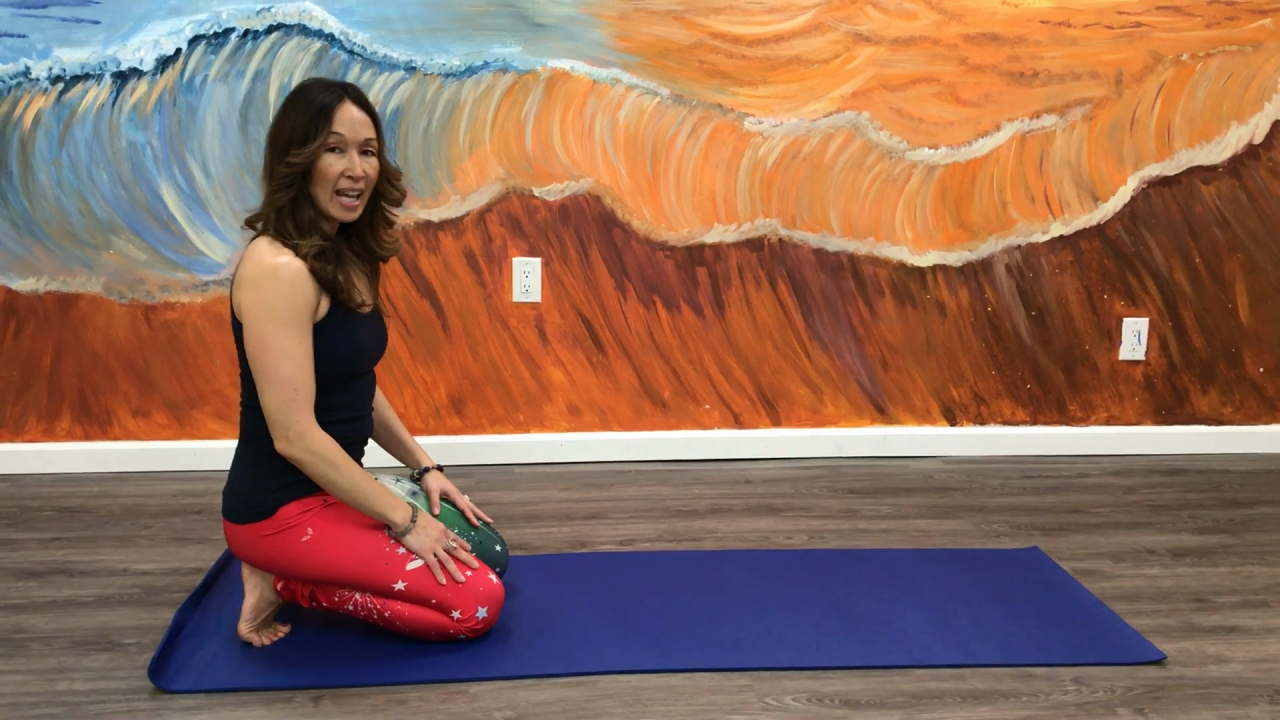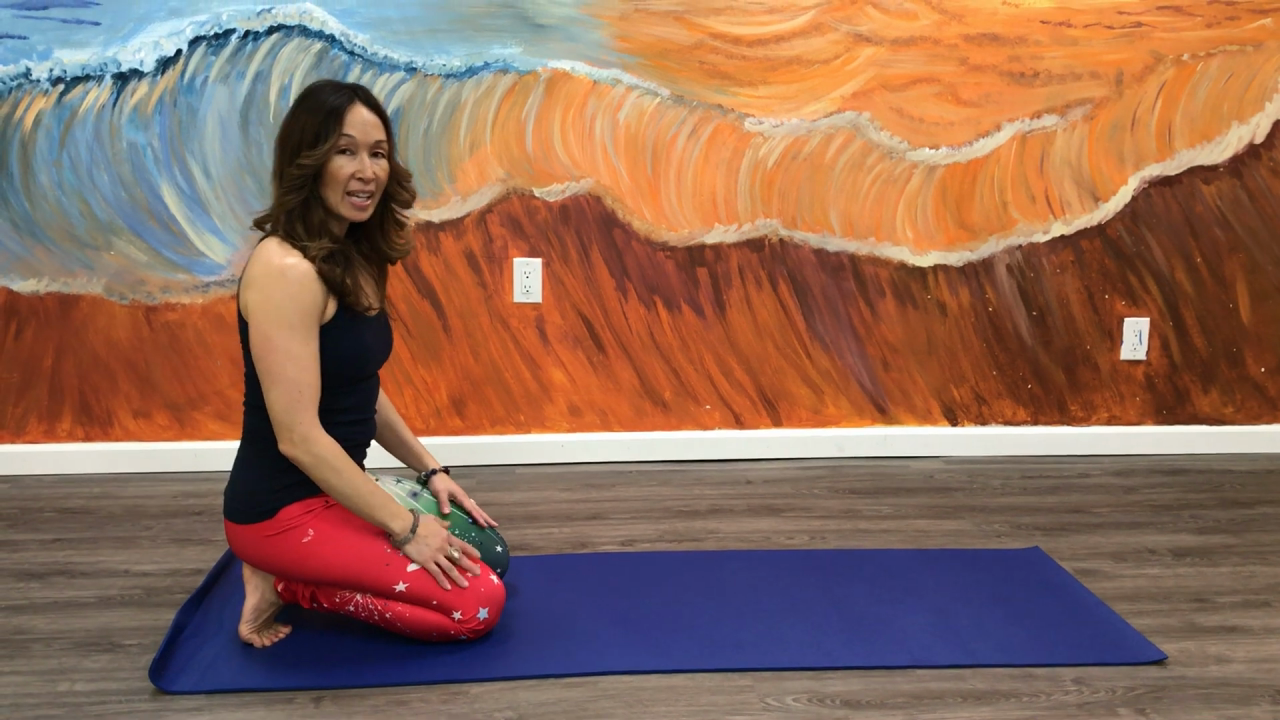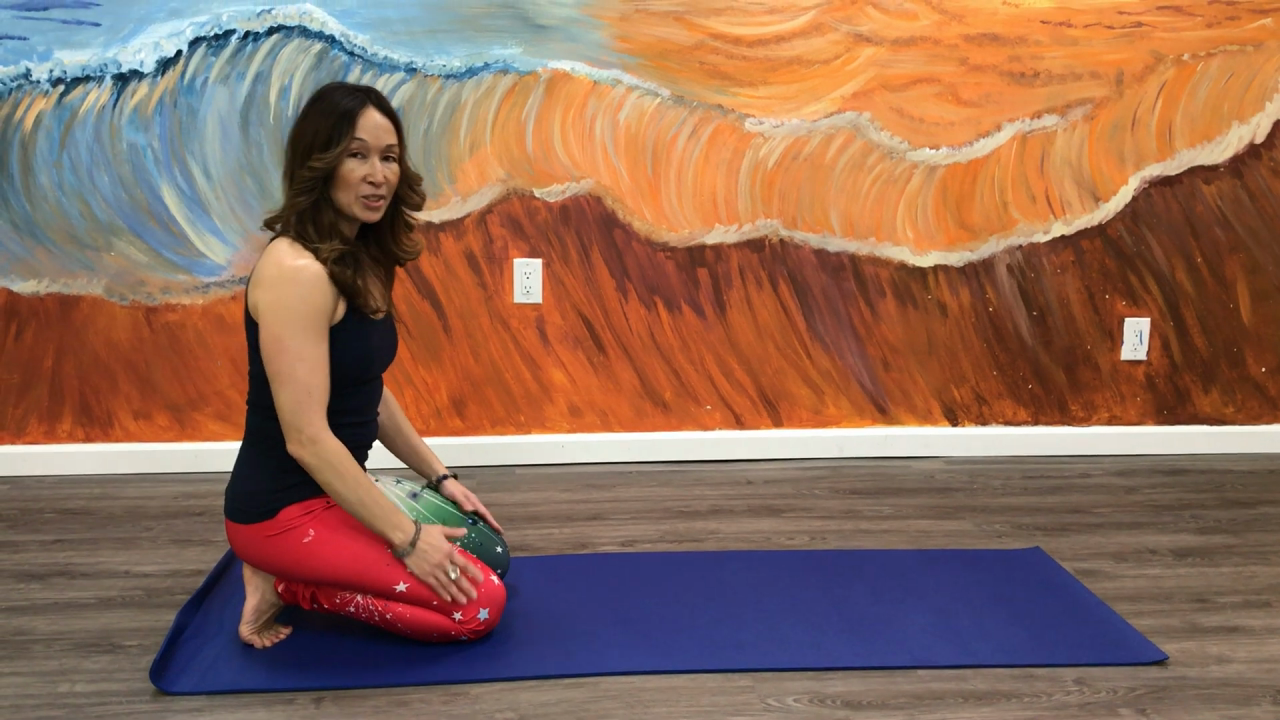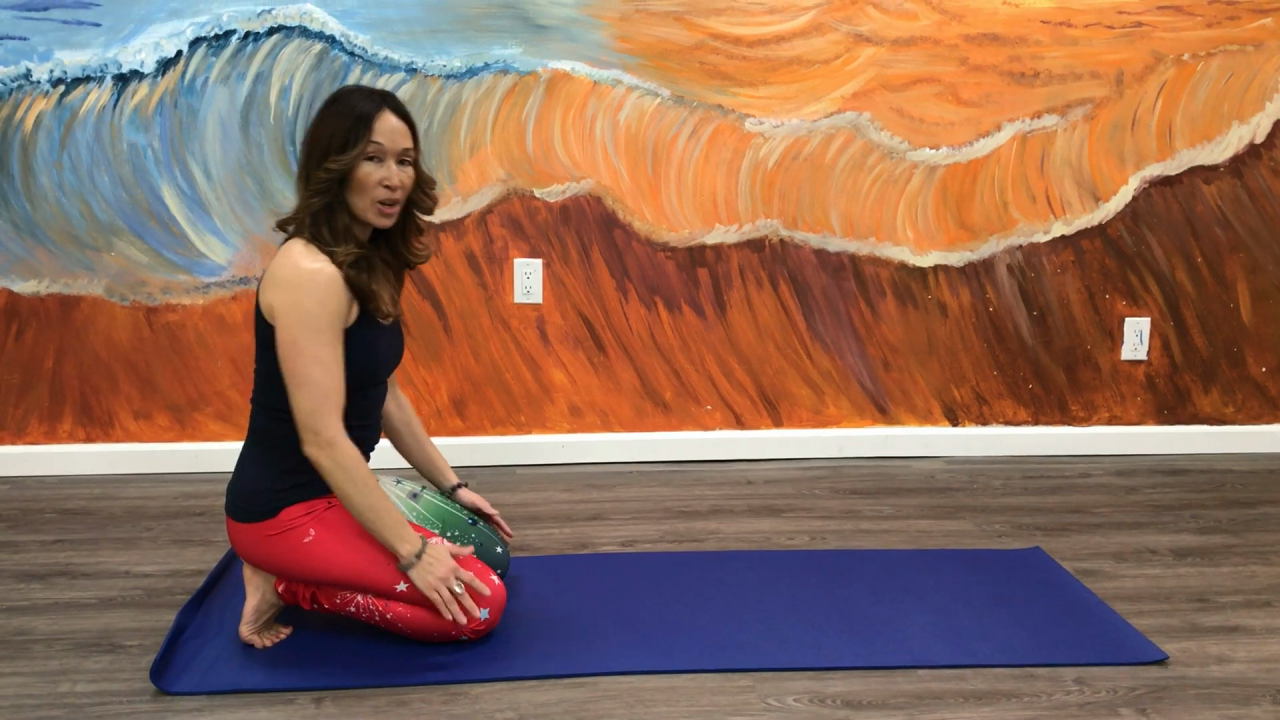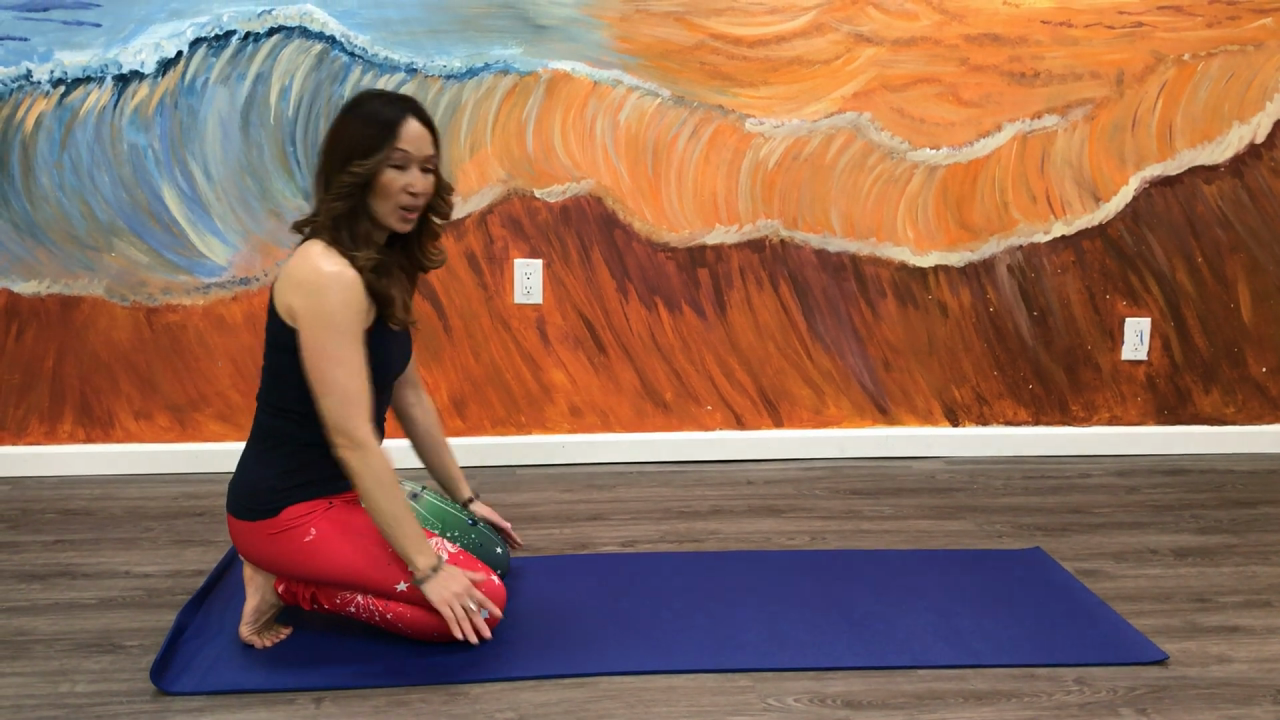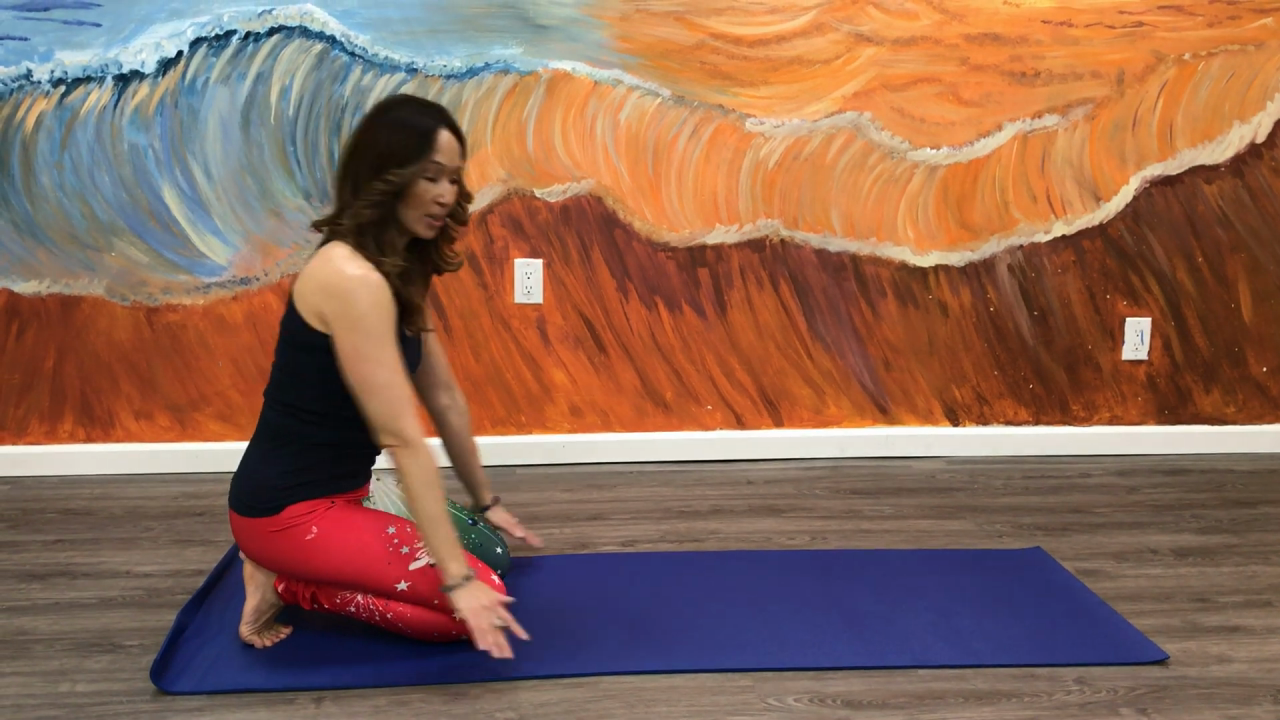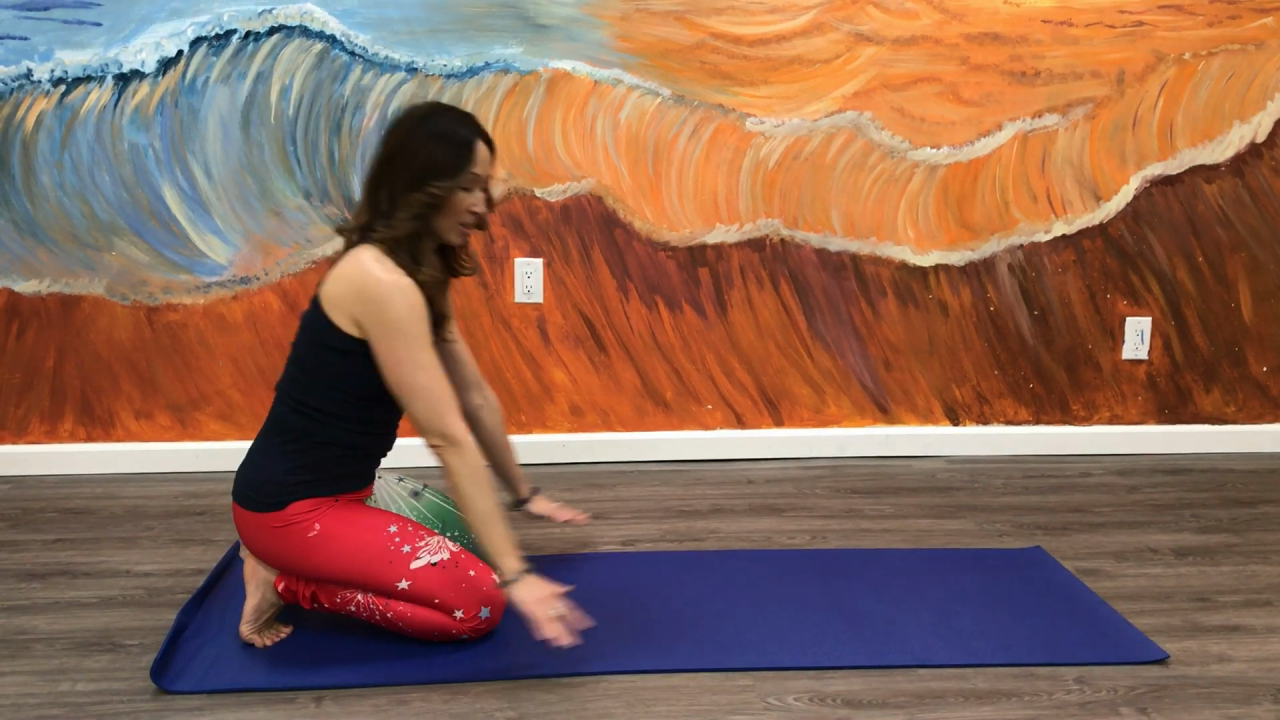
dt=0.1s
person 1, frame 1
left shoulder: (345, 254)
right shoulder: (280, 269)
right elbow: (295, 435)
left wrist: (424, 467)
right wrist: (405, 521)
left hip: (325, 490)
right hip: (282, 508)
left knee: (481, 552)
right knee: (476, 601)
left ankle: (289, 574)
right ankle: (285, 584)
person 1, frame 2
left shoulder: (352, 256)
right shoulder: (287, 269)
right elbow: (299, 437)
left wrist: (430, 469)
right wrist: (405, 528)
left hip: (327, 492)
right hip: (284, 509)
left knee: (482, 552)
right knee: (477, 602)
left ankle: (290, 575)
right ankle: (285, 584)
person 1, frame 3
left shoulder: (361, 258)
right shoulder: (298, 271)
right elbow: (307, 437)
left wrist: (439, 477)
right wrist: (406, 541)
left hip: (326, 494)
right hip: (285, 509)
left knee: (477, 559)
right knee: (477, 602)
left ankle: (290, 575)
right ankle: (285, 585)
person 1, frame 4
left shoulder: (370, 262)
right shoulder: (312, 272)
left elbow: (383, 394)
right elbow: (322, 439)
left wrist: (451, 485)
right wrist: (411, 553)
left hip: (328, 495)
right hip: (286, 509)
left knee: (476, 559)
right knee: (477, 602)
left ankle: (292, 574)
right ankle: (286, 584)
person 1, frame 5
left shoulder: (386, 265)
right shoulder: (329, 275)
left elbow: (409, 395)
right elbow: (353, 438)
left wrist: (463, 496)
right wrist: (426, 568)
left hip: (326, 495)
right hip: (287, 508)
left knee: (473, 561)
right knee: (481, 597)
left ankle: (292, 571)
right ankle: (287, 584)
person 1, frame 6
left shoulder: (399, 267)
right shoulder: (351, 278)
left elbow: (442, 393)
right elbow: (403, 439)
left wrist: (485, 502)
right wrist: (457, 579)
left hip: (332, 492)
right hip: (290, 507)
left knee: (486, 553)
right knee: (481, 600)
left ankle: (294, 569)
right ankle: (289, 582)
person 1, frame 7
left shoulder: (409, 270)
right shoulder: (382, 283)
left elbow: (473, 393)
right elbow: (449, 439)
left wrist: (522, 494)
right wrist: (514, 576)
left hip: (333, 492)
right hip: (293, 504)
left knee: (456, 565)
right knee: (476, 601)
left ankle: (295, 568)
right ankle: (286, 584)
